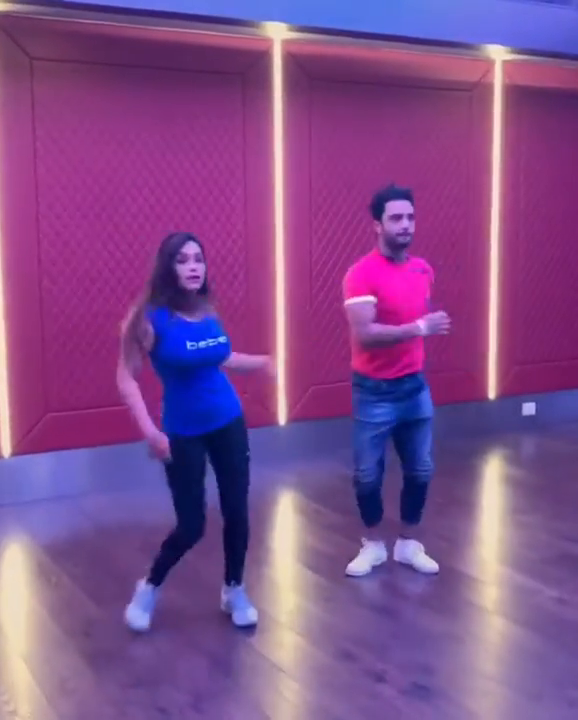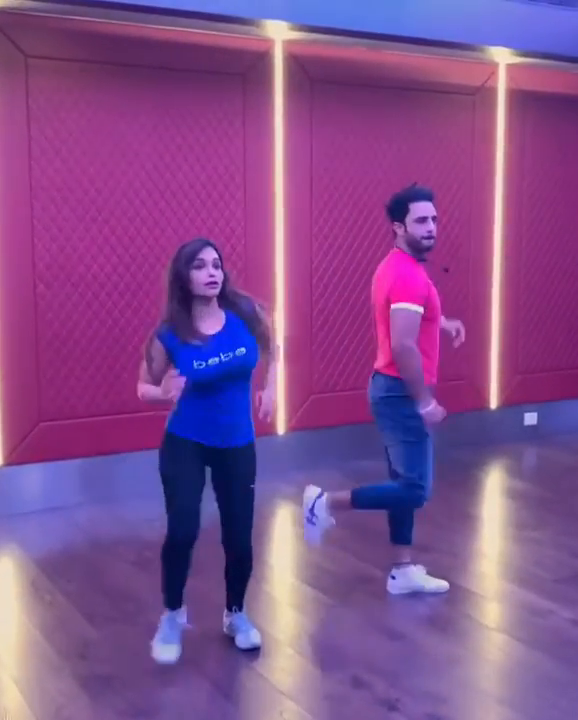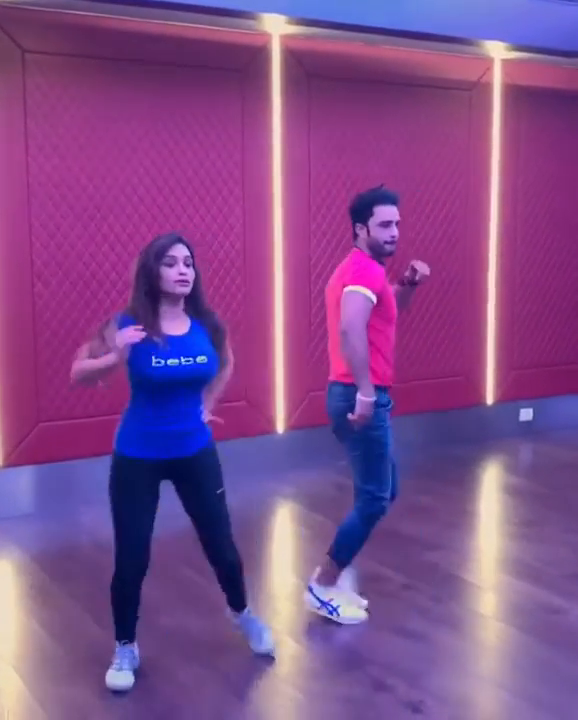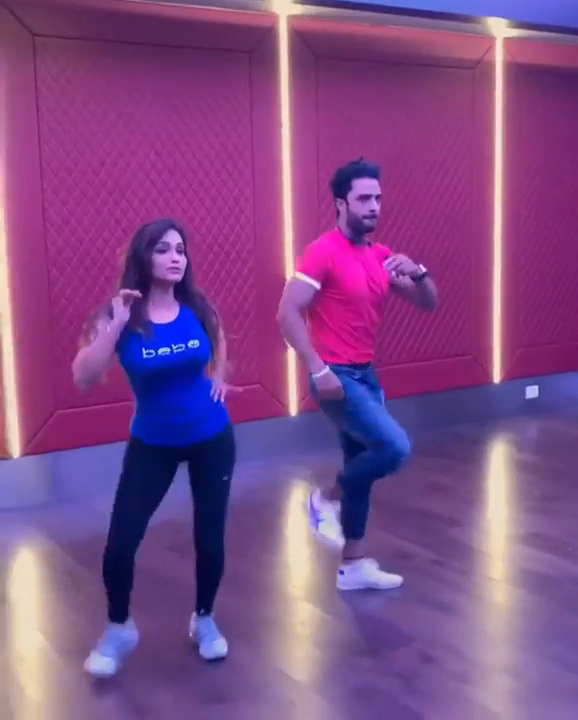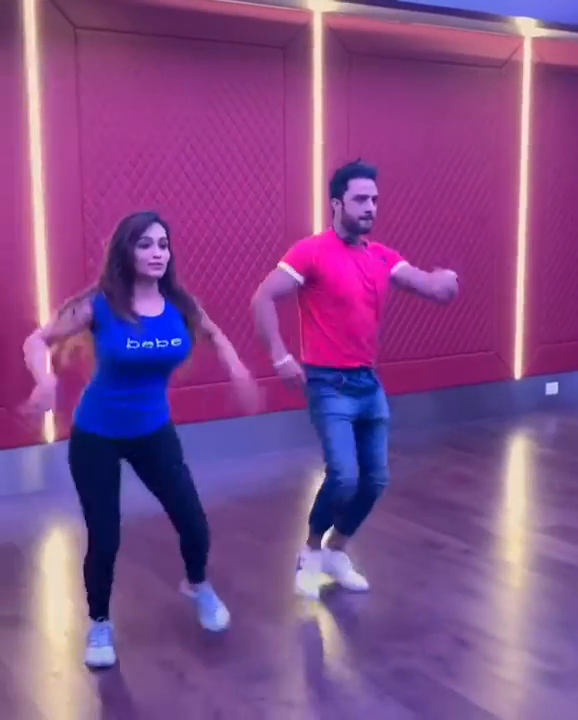
dt=0.5s
person 1, frame 1
left shoulder: (209, 315)
right shoulder: (151, 319)
right elbow: (126, 378)
left wrist: (257, 363)
right wrist: (149, 430)
left hip: (228, 425)
right hip: (182, 435)
left knee: (237, 515)
right knee: (190, 526)
left ankle: (234, 591)
right ankle: (150, 589)
person 1, frame 2
left shoulder: (244, 313)
right shoulder: (168, 336)
left elbow: (269, 349)
right elbow: (145, 386)
left wrist: (266, 391)
right wrist: (163, 393)
left hip: (237, 443)
right hip: (186, 441)
left knee: (239, 539)
right knee: (183, 530)
left ankle: (236, 616)
right ankle: (173, 616)
person 1, frame 3
left shoulder: (208, 325)
right shoulder: (128, 326)
left elbow: (225, 365)
right elbow: (78, 373)
left wrist: (206, 404)
right wrist: (115, 356)
left hip: (195, 453)
right hip: (137, 457)
left knee: (221, 548)
right knee: (131, 559)
left ankle: (243, 615)
right ankle: (125, 649)
person 1, frame 4
left shoulder: (197, 309)
right shoulder: (119, 314)
right elbow: (82, 378)
left wrist: (216, 380)
right wrist: (116, 325)
left hip: (212, 438)
right hip: (152, 444)
left knee: (210, 535)
right knee: (121, 542)
left ankle: (204, 620)
right ankle: (118, 628)
person 1, frame 5
left shoulder: (180, 304)
right shoulder: (98, 304)
left elbow: (215, 335)
right elbow: (37, 341)
left wrist: (236, 369)
right wrist: (44, 378)
left hip: (153, 433)
right hip: (96, 438)
left knee: (192, 520)
right knee: (105, 538)
left ankle: (198, 587)
right ankle: (99, 625)
person 2, frame 1
left shoulder: (423, 270)
right shoulder: (361, 275)
right elbow: (364, 335)
right wrist: (420, 328)
left hip: (415, 386)
right hip: (374, 391)
left knee: (420, 472)
right knee: (367, 476)
left ankle: (408, 543)
right ankle: (373, 544)
person 2, frame 2
left shoulder: (398, 267)
right shoulder: (409, 276)
right elbow: (404, 347)
left wrist: (439, 323)
right wrist: (426, 402)
left hip: (394, 388)
right hip: (402, 393)
left knee: (406, 483)
right knee: (413, 489)
left ankle: (404, 571)
right ankle: (326, 502)
person 2, frame 3
left shoulder: (356, 269)
right shoulder: (367, 270)
left elbow: (384, 308)
right elbow: (350, 329)
left wrist: (408, 284)
right wrist: (365, 392)
left hip: (349, 395)
right hip: (360, 398)
left knee: (378, 489)
right knee: (373, 499)
left ankle: (337, 576)
right ankle: (324, 588)
person 2, frame 4
left shoulder: (382, 256)
right shoulder: (322, 254)
left elbow: (429, 303)
right elbow: (288, 313)
left wrist: (417, 273)
right wrist: (318, 369)
left hip: (366, 375)
right hip: (337, 378)
left knee: (365, 464)
right knee: (395, 448)
left ankle: (355, 566)
right ankle: (327, 500)
person 2, frame 5
left shoulder: (382, 256)
right shoulder: (311, 251)
left elbow: (429, 288)
right elbow: (262, 300)
left wrist: (443, 280)
right wrist: (281, 356)
left hip: (369, 382)
right hip: (328, 384)
left knee: (374, 480)
right knee: (343, 477)
left ankle: (336, 553)
right ankle: (312, 551)
